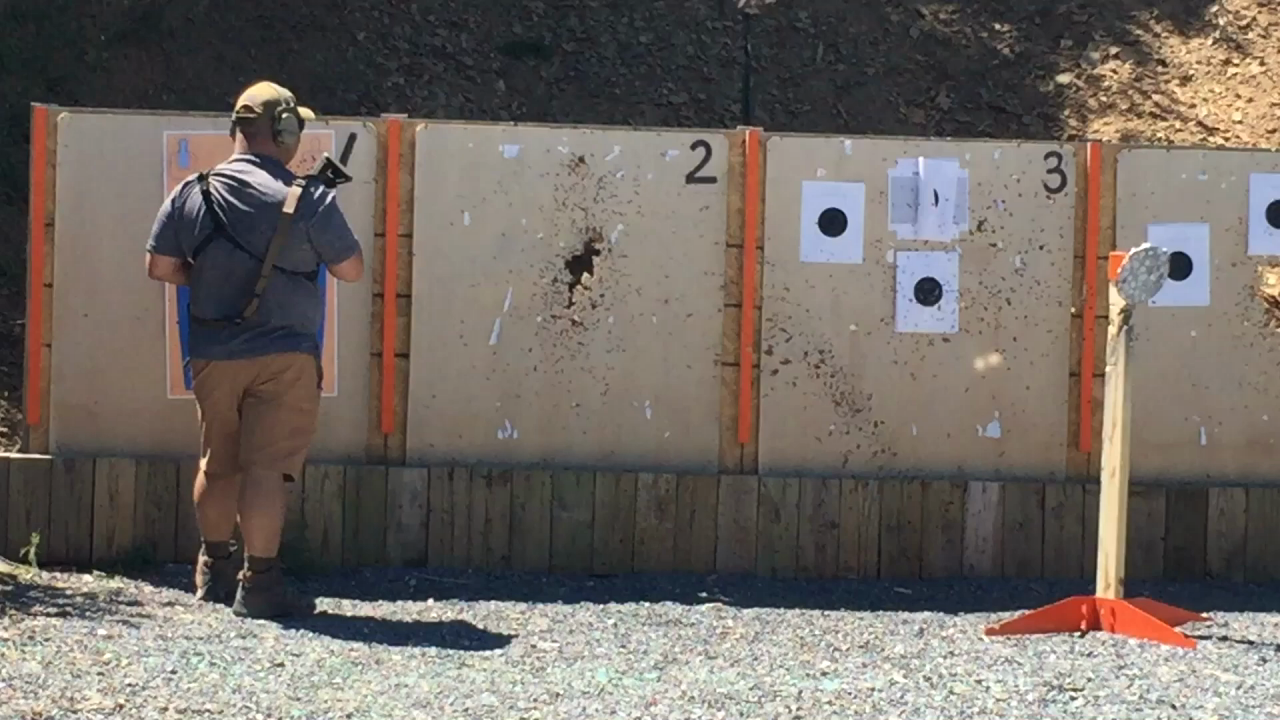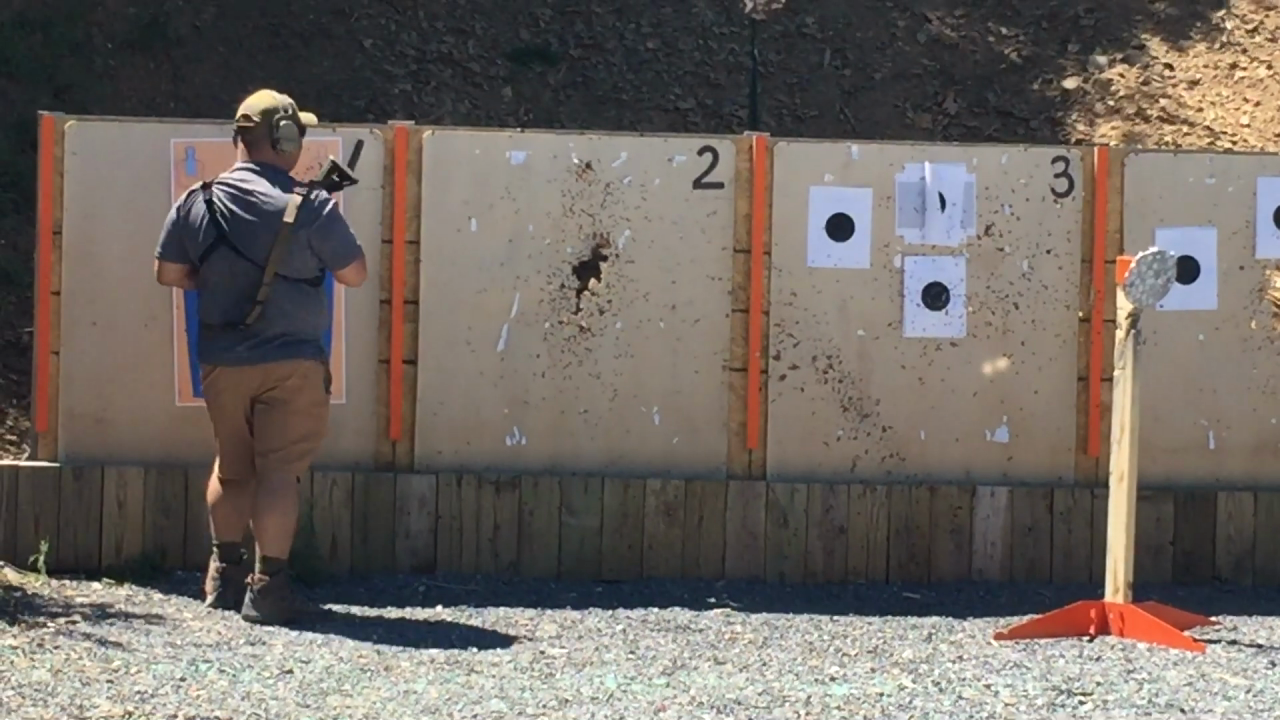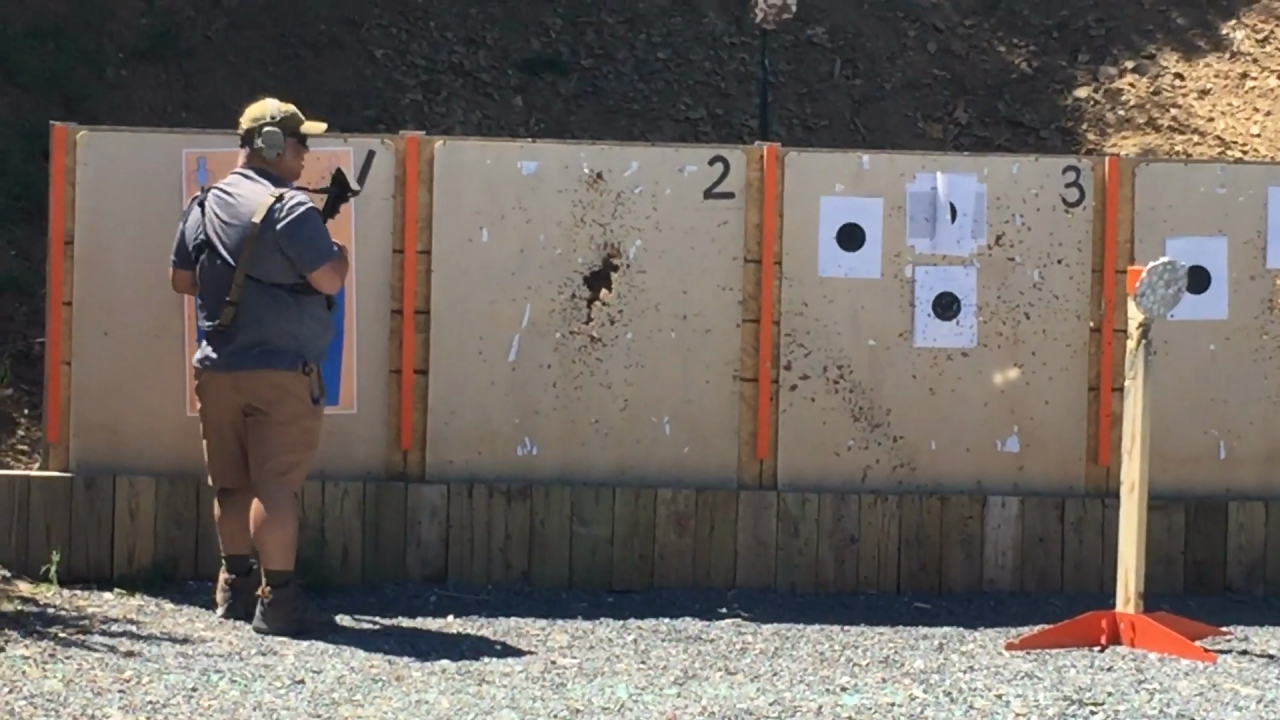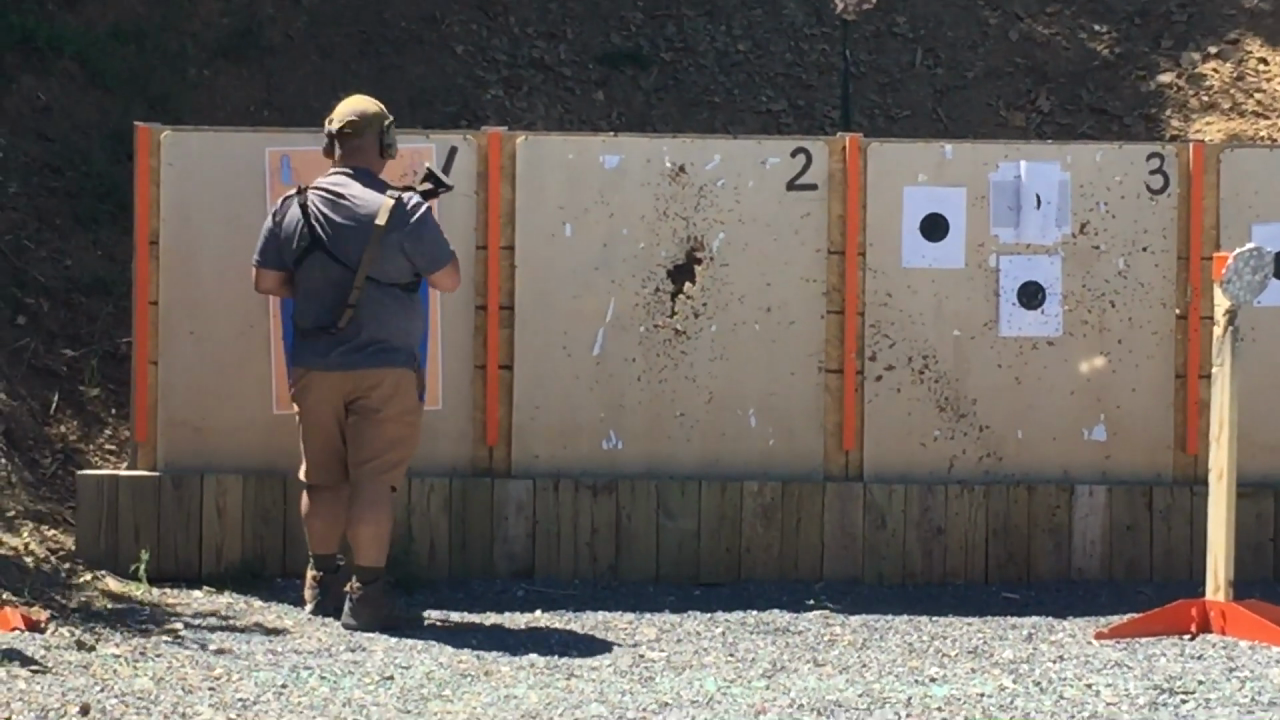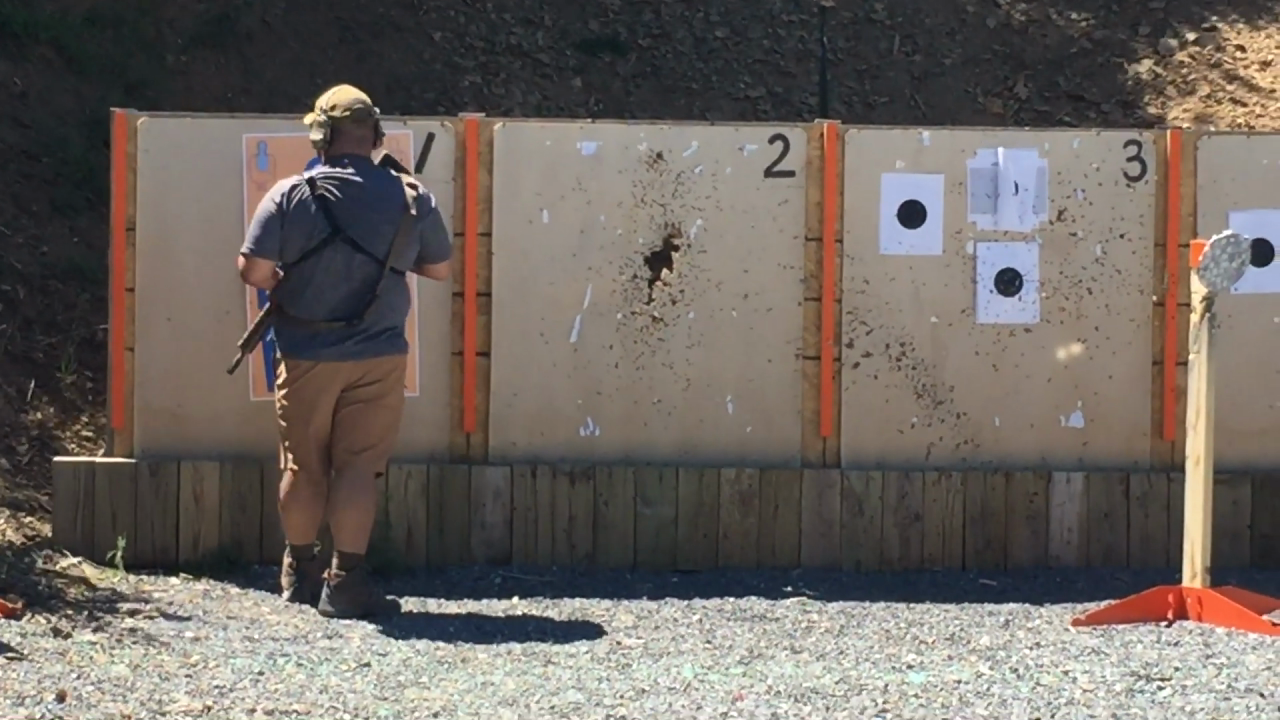
dt=1s
person 1, frame 1
left shoulder: (191, 193)
right shoulder: (308, 198)
left elbow: (160, 268)
right elbow: (352, 270)
left hip: (213, 354)
right hip: (283, 356)
left knee: (218, 465)
right knee: (266, 469)
left ankle: (214, 572)
right ankle: (259, 585)
person 1, frame 2
left shoulder: (198, 201)
right shoulder: (310, 205)
left elbow: (168, 273)
right elbow: (355, 274)
right wrist: (326, 245)
left hip: (222, 360)
right hip: (291, 361)
left knee: (232, 468)
right knee: (278, 471)
left ankle: (224, 576)
right ankle: (267, 588)
person 1, frame 3
left shoulder: (203, 205)
right shoulder: (291, 208)
left elbow: (182, 280)
right elbow: (331, 280)
right wrist: (338, 250)
left hip: (218, 367)
right hip: (281, 370)
left knee: (233, 483)
right knee: (276, 485)
left ankle: (235, 587)
right ankle: (277, 600)
person 1, frame 4
left shoulder: (293, 205)
right shoulder: (405, 210)
left elbow: (265, 281)
right elbow: (448, 281)
left hip: (315, 367)
right hip: (385, 369)
left knee: (322, 478)
right knee: (373, 481)
left ankle: (322, 585)
right ankle: (365, 596)
person 1, frame 5
left shoulder: (292, 194)
right shoulder: (412, 199)
left elbow: (252, 271)
right elbow: (440, 269)
left wrist: (288, 283)
left hip: (307, 356)
right hip: (378, 357)
left knee: (303, 465)
right knee: (357, 467)
left ankle: (298, 573)
right ankle: (345, 582)
